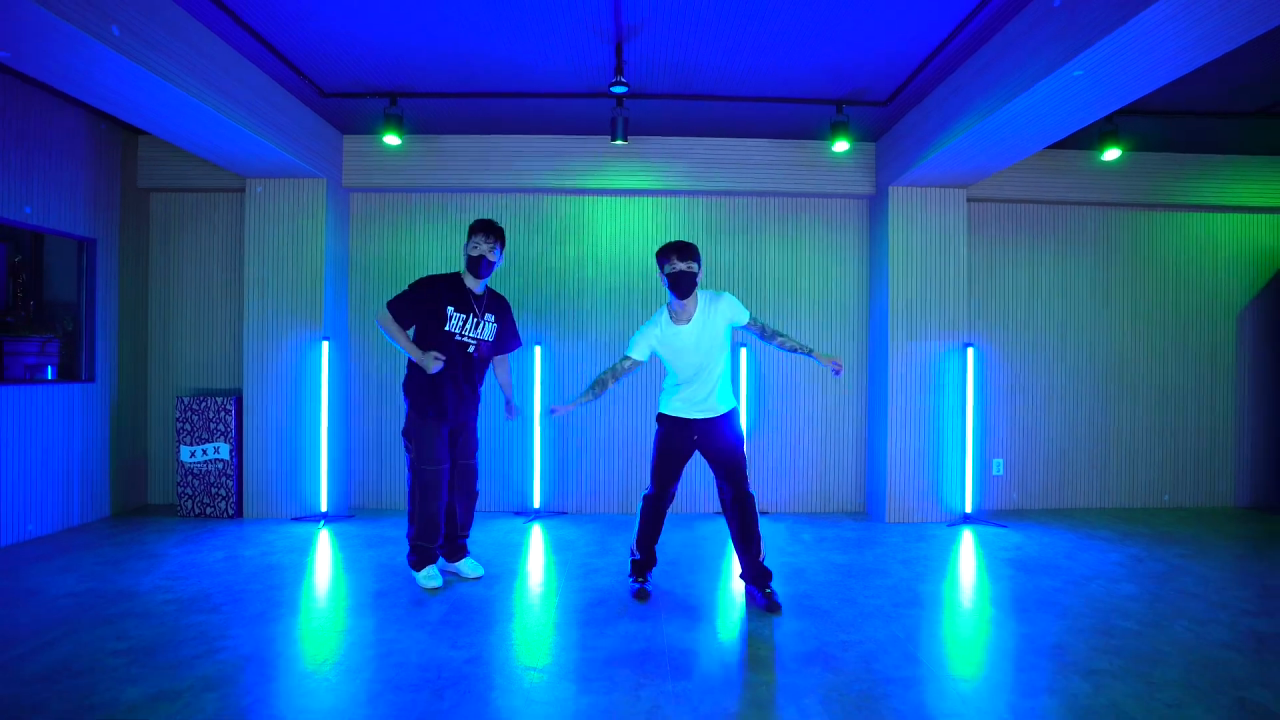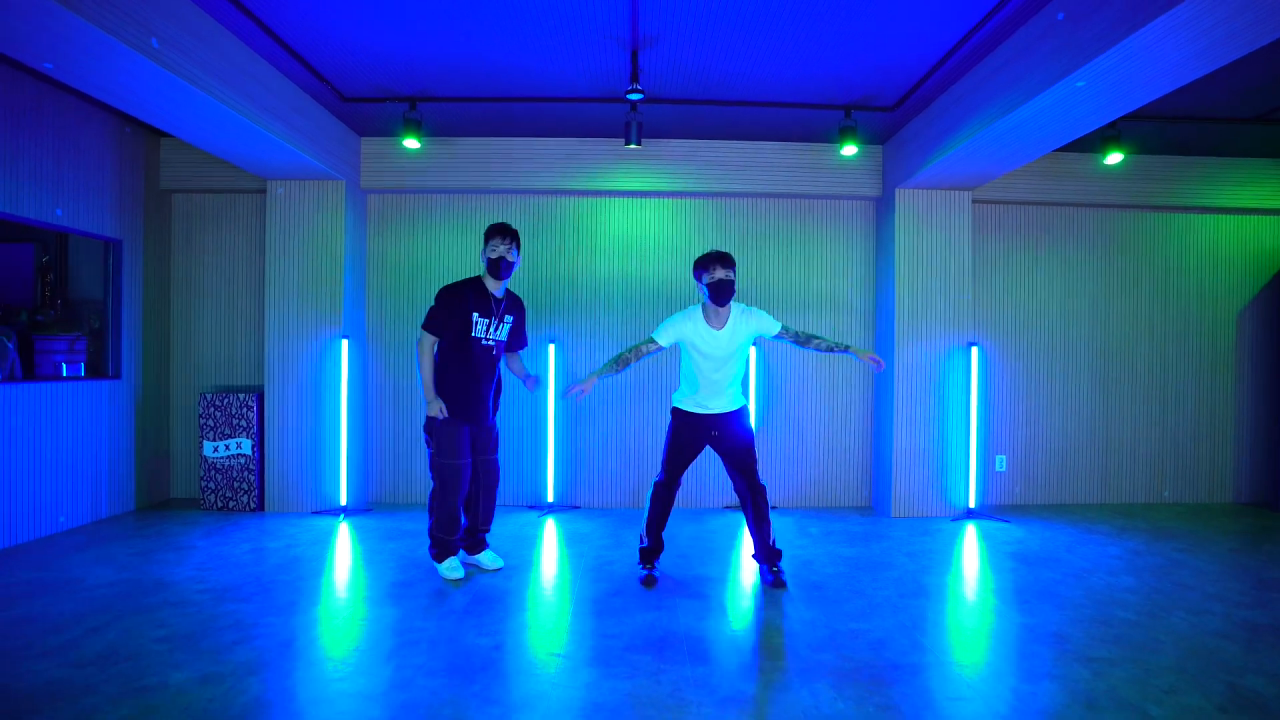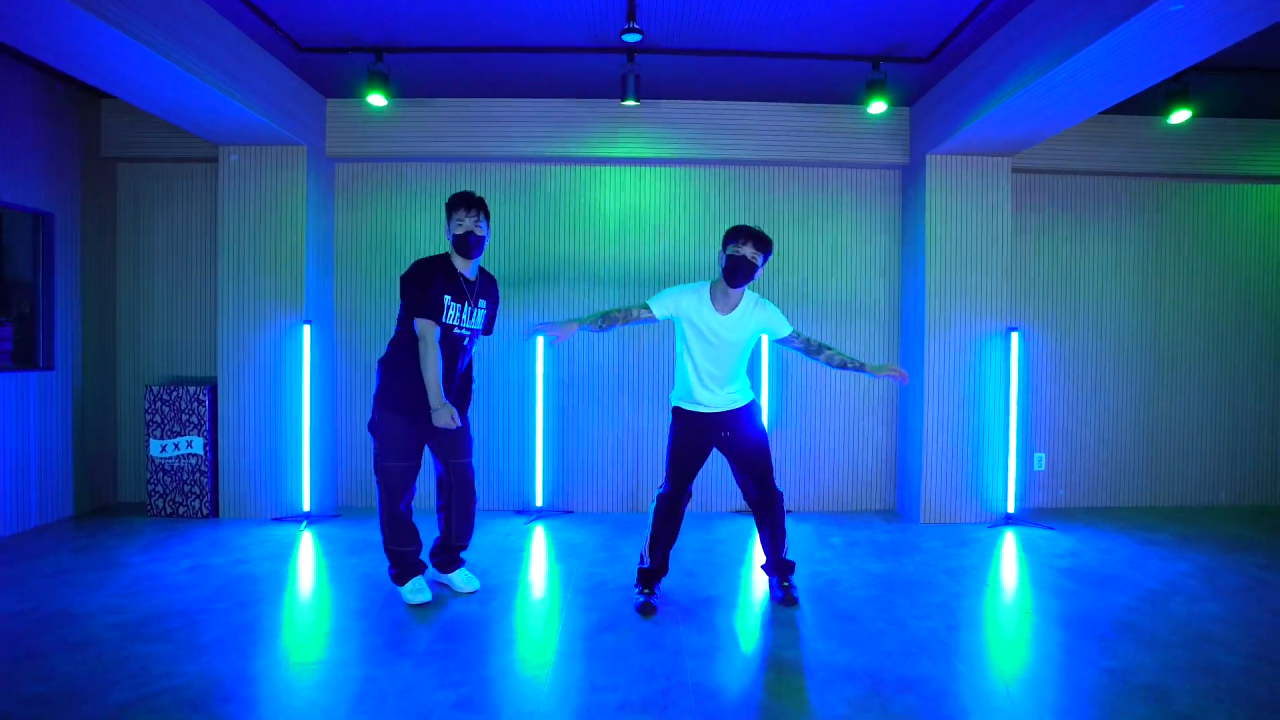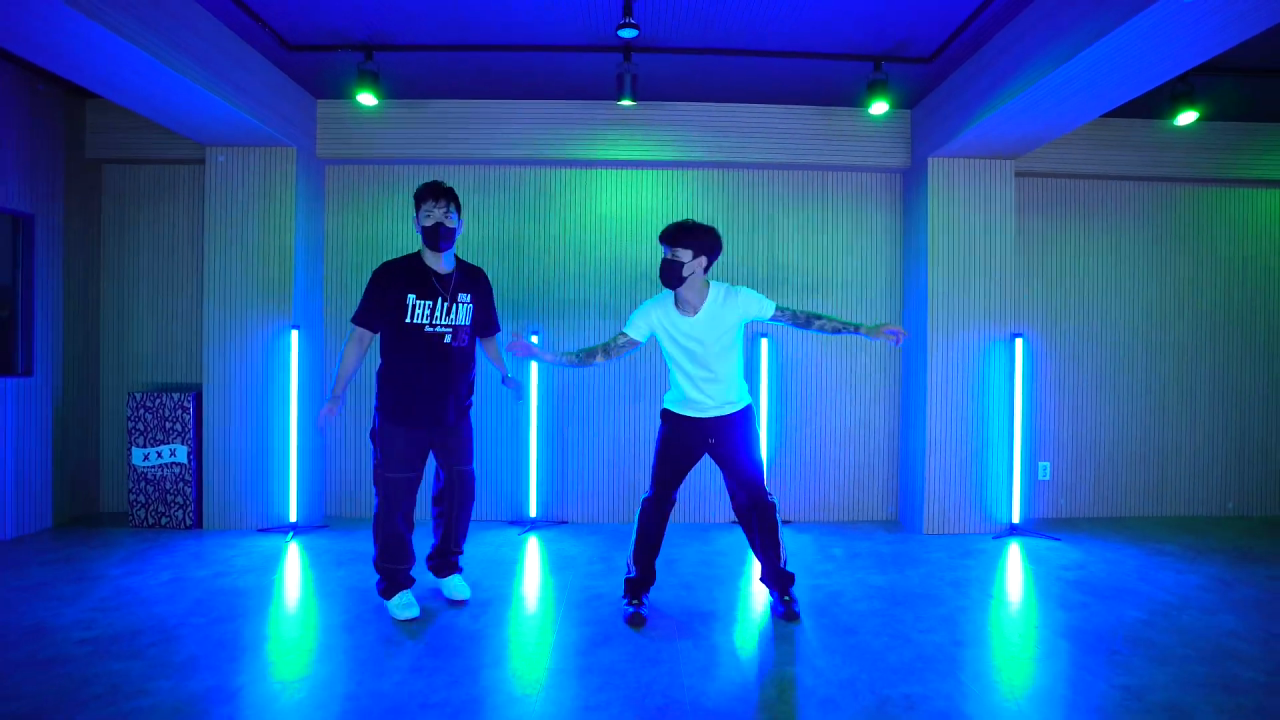
dt=0.7s
person 1, frame 1
left shoulder: (499, 307)
right shoulder: (433, 289)
left elbow: (500, 358)
right elbow: (387, 318)
left wrist: (510, 398)
right wrist: (418, 356)
left hip: (465, 408)
right hip: (426, 404)
left knee: (464, 482)
right knee: (429, 483)
left ankle: (454, 552)
right ankle: (422, 559)
person 1, frame 2
left shoulder: (514, 306)
right shoulder: (456, 295)
right elbow: (426, 344)
left wrist: (529, 379)
right wrist: (430, 396)
left hip: (484, 407)
right hip: (449, 405)
left knee: (485, 476)
right knee: (451, 479)
left ankle: (474, 544)
right ankle: (444, 551)
person 1, frame 3
left shoulder: (487, 286)
right shoulder: (423, 274)
right elbow: (428, 340)
right wrist: (436, 402)
left hip: (452, 401)
right hip: (401, 398)
left knee: (460, 483)
right knee: (396, 487)
left ankle: (448, 562)
right ankle: (406, 571)
person 1, frame 4
left shoulder: (476, 282)
right shoulder: (392, 275)
left elbow: (487, 337)
right elbow: (361, 335)
left wrist: (507, 375)
right wrist: (337, 393)
left hip: (454, 410)
right hip: (400, 412)
left knee: (458, 490)
right knee: (396, 499)
left ankle: (444, 565)
right ankle: (395, 583)
person 2, frame 1
left shoulder: (723, 305)
right shoulder: (654, 328)
left elbow: (764, 332)
right elbow: (617, 371)
left wrist: (814, 355)
right wrist: (574, 404)
left hip: (721, 418)
right hip: (675, 421)
left knee: (739, 498)
right knee: (657, 496)
left ankle: (756, 579)
right ankle: (640, 569)
person 2, frame 2
left shoulder: (751, 319)
right shoulder: (682, 324)
left elbow: (798, 336)
right elbow: (638, 352)
left wrist: (851, 350)
right wrist: (594, 378)
left hip: (732, 415)
right hip: (688, 416)
left knee: (751, 487)
right knee: (666, 483)
left ankle: (768, 560)
right ankle: (649, 557)
person 2, frame 3
left shoulder: (762, 312)
right shoulder: (683, 299)
left elbow: (809, 346)
right elbow: (628, 315)
left wrist: (870, 368)
right wrist: (575, 325)
left hip: (741, 413)
right hip: (690, 415)
left knee: (766, 494)
right knee: (672, 495)
left ankle: (779, 573)
right ankle: (648, 580)
person 2, frame 4
left shoulder: (737, 301)
right shoulder: (654, 312)
left elbow: (797, 319)
right elbow: (607, 350)
left wrist: (864, 330)
right wrist: (548, 356)
left hip: (733, 418)
right hip: (681, 419)
left knee: (754, 501)
right knee: (657, 501)
left ankle: (780, 586)
right ankle: (636, 590)
